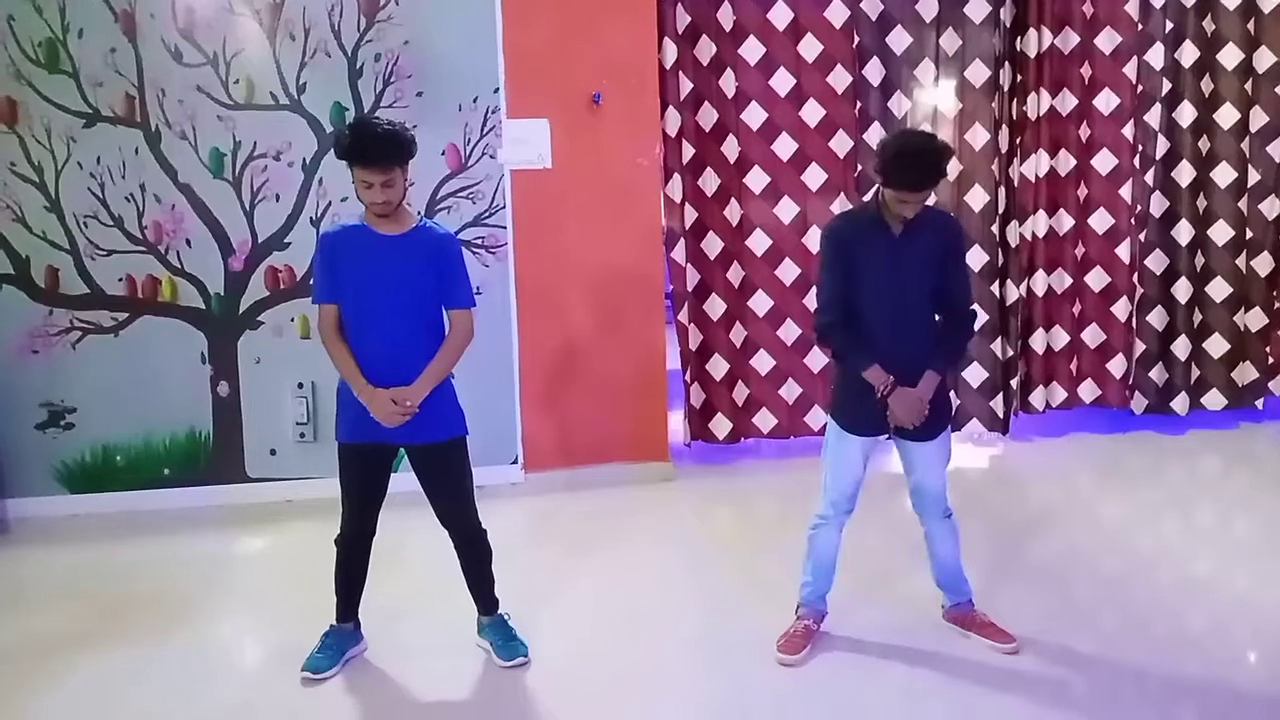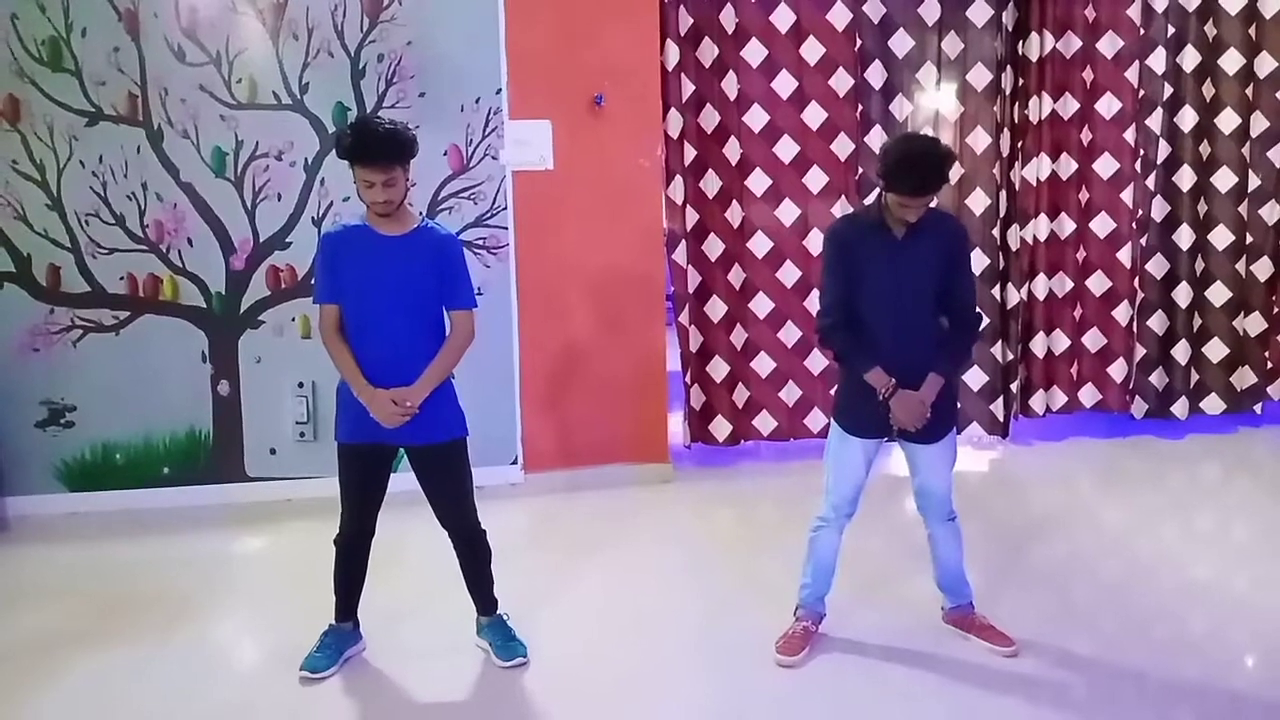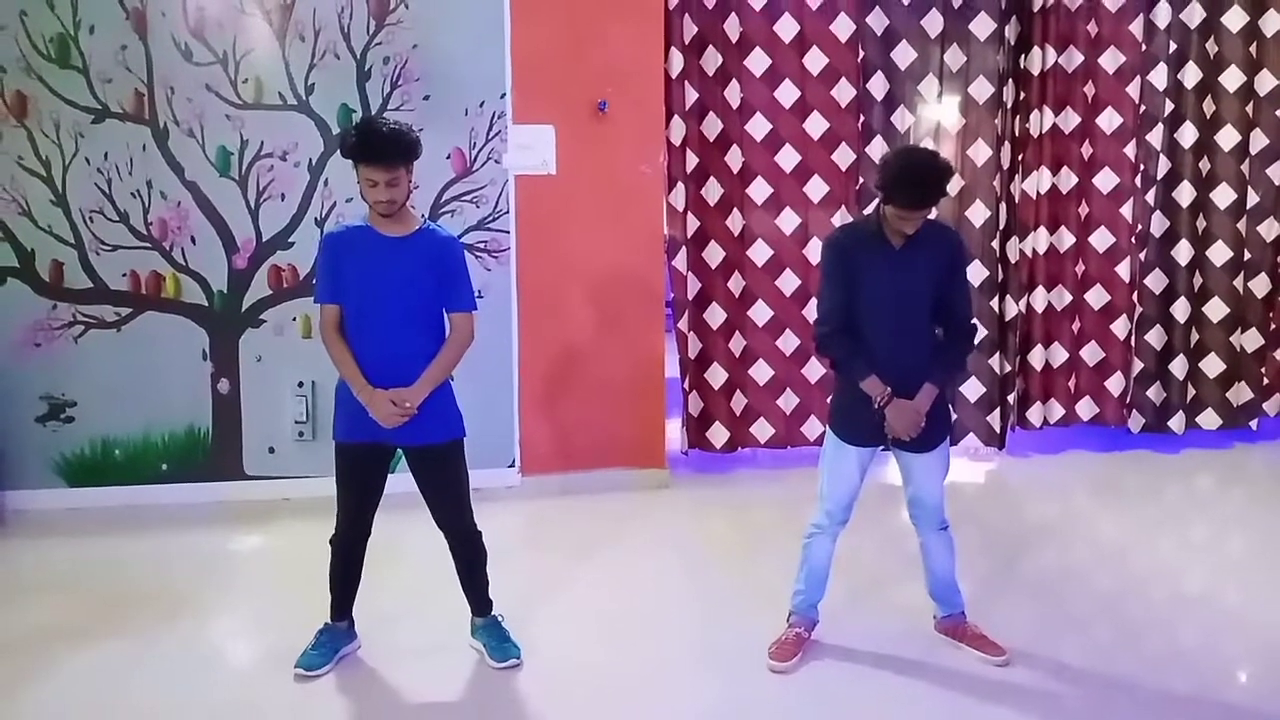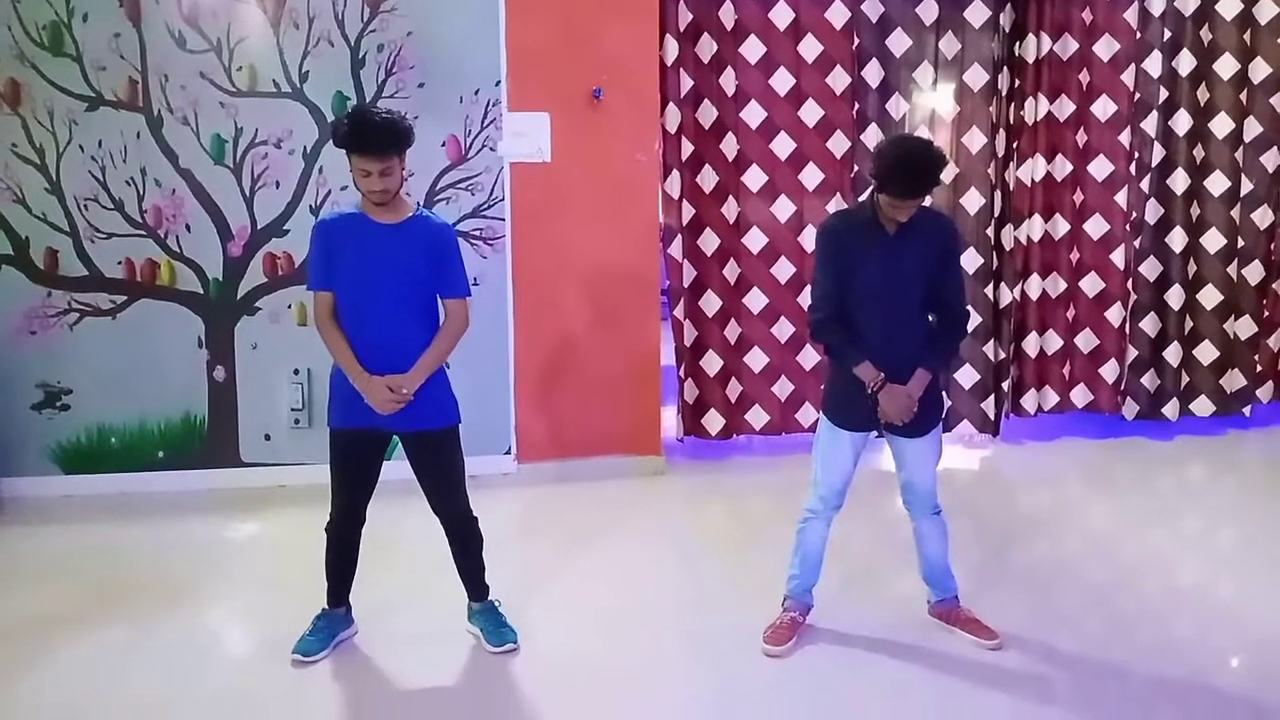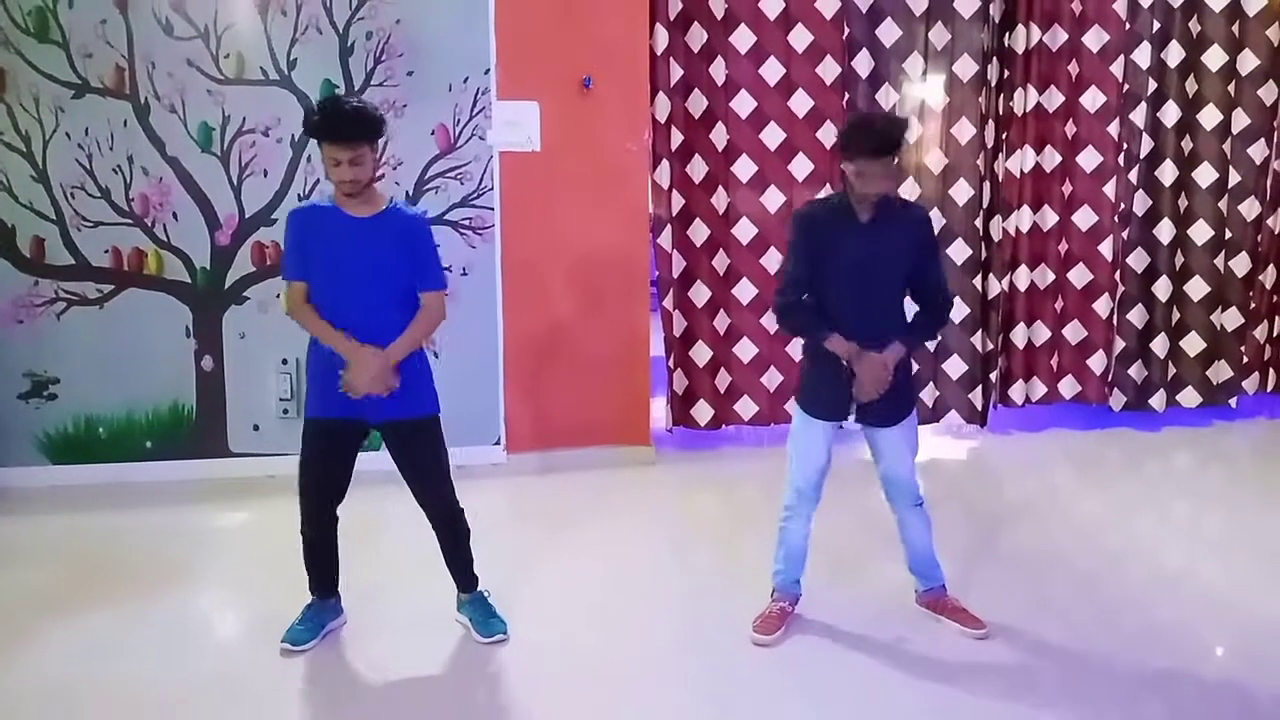
dt=0.7s
person 1, frame 1
left shoulder: (440, 244)
right shoulder: (334, 246)
left elbow: (462, 328)
right elbow: (329, 328)
left wrist: (415, 392)
right wrist: (369, 395)
left hip: (433, 413)
right hip: (360, 416)
left knee: (464, 524)
right knee: (355, 529)
left ankle: (490, 619)
right ankle: (345, 629)
person 1, frame 2
left shoulder: (442, 245)
right shoulder: (336, 246)
left elbow: (463, 330)
right elbow: (330, 329)
left wrist: (415, 393)
right wrist: (369, 396)
left hip: (434, 414)
right hip: (360, 416)
left knee: (463, 525)
right knee: (354, 529)
left ankle: (490, 620)
right ankle: (344, 628)
person 1, frame 3
left shoulder: (443, 247)
right shoulder: (338, 246)
left elbow: (463, 331)
right elbow: (330, 329)
left wrist: (414, 395)
right wrist: (370, 396)
left hip: (432, 415)
right hip: (359, 415)
left knee: (459, 526)
right knee: (350, 528)
left ankle: (485, 621)
right ankle: (339, 627)
person 1, frame 4
left shoulder: (437, 234)
right shoulder: (330, 233)
left elbow: (457, 318)
right elbow: (324, 316)
left wrist: (410, 381)
right wrist: (366, 382)
left hip: (428, 401)
right hip: (353, 402)
left knee: (455, 511)
right knee: (345, 515)
left ankle: (481, 605)
right ankle: (337, 612)
person 1, frame 5
left shoulder: (410, 226)
right shoulder: (304, 222)
left elbow: (434, 310)
right elbow: (297, 304)
left wrist: (383, 362)
right wrist: (354, 353)
left hip: (405, 393)
right hip: (331, 395)
left knee: (439, 500)
right knee: (316, 505)
left ankle: (470, 596)
right ankle: (324, 602)
person 2, frame 1
left shoulder: (945, 233)
right shoulder: (843, 233)
left elbow: (959, 321)
right elbow: (830, 326)
left wrist: (922, 389)
right wrist: (888, 387)
left hip: (925, 397)
right hip: (858, 397)
left knee: (935, 508)
right knee: (833, 509)
left ankle: (959, 605)
right ankle: (809, 612)
person 2, frame 2
left shoulder: (949, 235)
right shoulder: (846, 236)
left elbow: (964, 324)
right elbow: (833, 328)
left wrist: (926, 392)
right wrist: (890, 391)
left hip: (930, 399)
right hip: (862, 399)
left knee: (939, 510)
right knee: (834, 513)
left ankle: (960, 608)
right ankle: (809, 614)
person 2, frame 3
left shoulder: (946, 247)
right shoulder: (844, 245)
left elbow: (959, 335)
right elbow: (831, 337)
left wrist: (921, 401)
right wrist: (885, 399)
left hip: (924, 408)
right hip: (857, 407)
left knee: (931, 519)
right knee: (828, 519)
left ankle: (952, 617)
right ankle: (801, 620)
person 2, frame 4
left shoulder: (940, 233)
right shoulder: (838, 231)
left elbow: (953, 321)
right elbow: (825, 322)
left wrist: (915, 386)
right wrist: (878, 384)
left hip: (917, 393)
right hip: (850, 392)
left knee: (925, 503)
right knee: (822, 504)
left ankle: (945, 601)
right ankle: (796, 605)
person 2, frame 5
left shoulder: (914, 223)
right shoulder: (812, 220)
left elbow: (936, 306)
right elbow: (788, 307)
left wrist: (889, 357)
right wrist: (851, 355)
left hip: (890, 380)
right hip: (823, 381)
left knee: (905, 494)
right knee: (800, 497)
left ankle: (932, 591)
right ankle: (784, 597)
